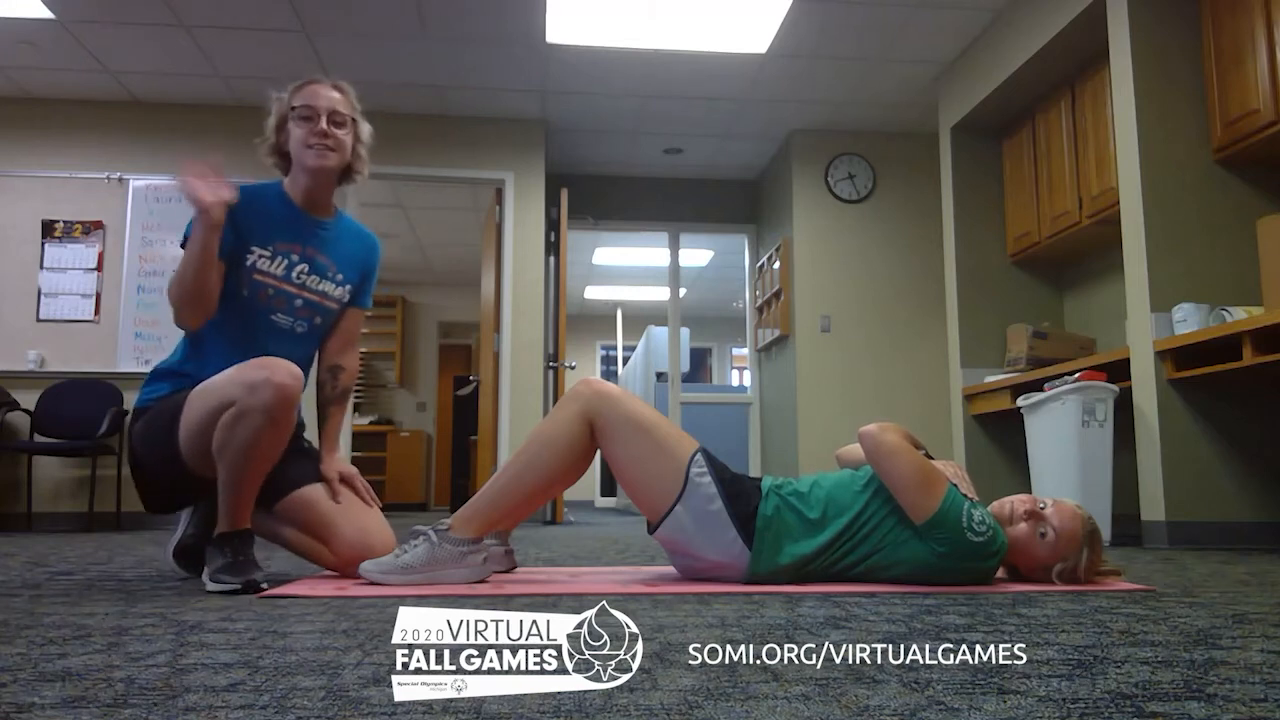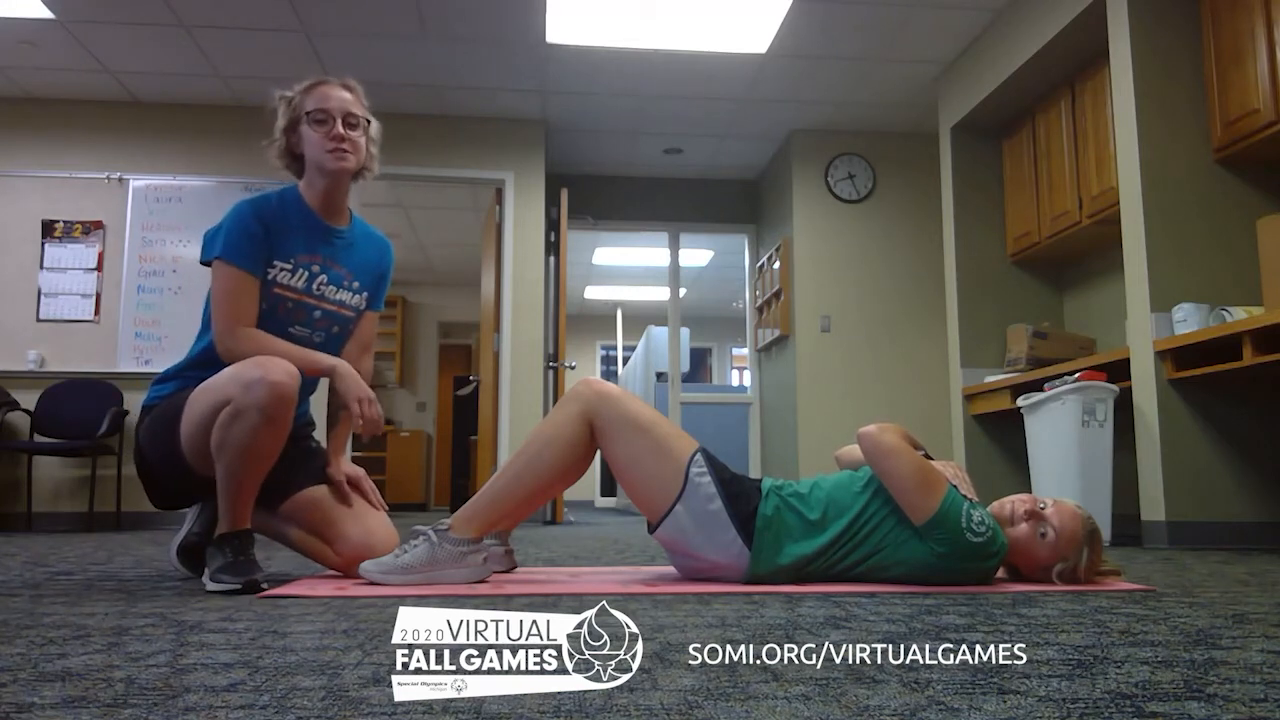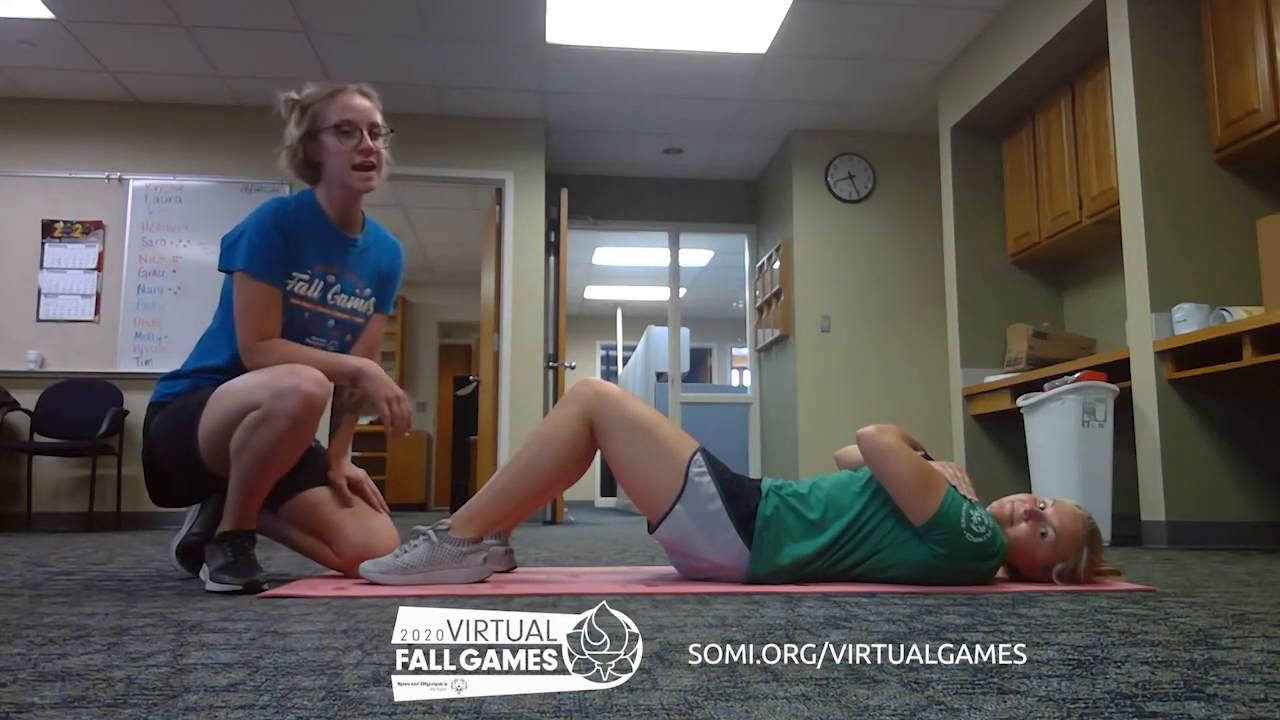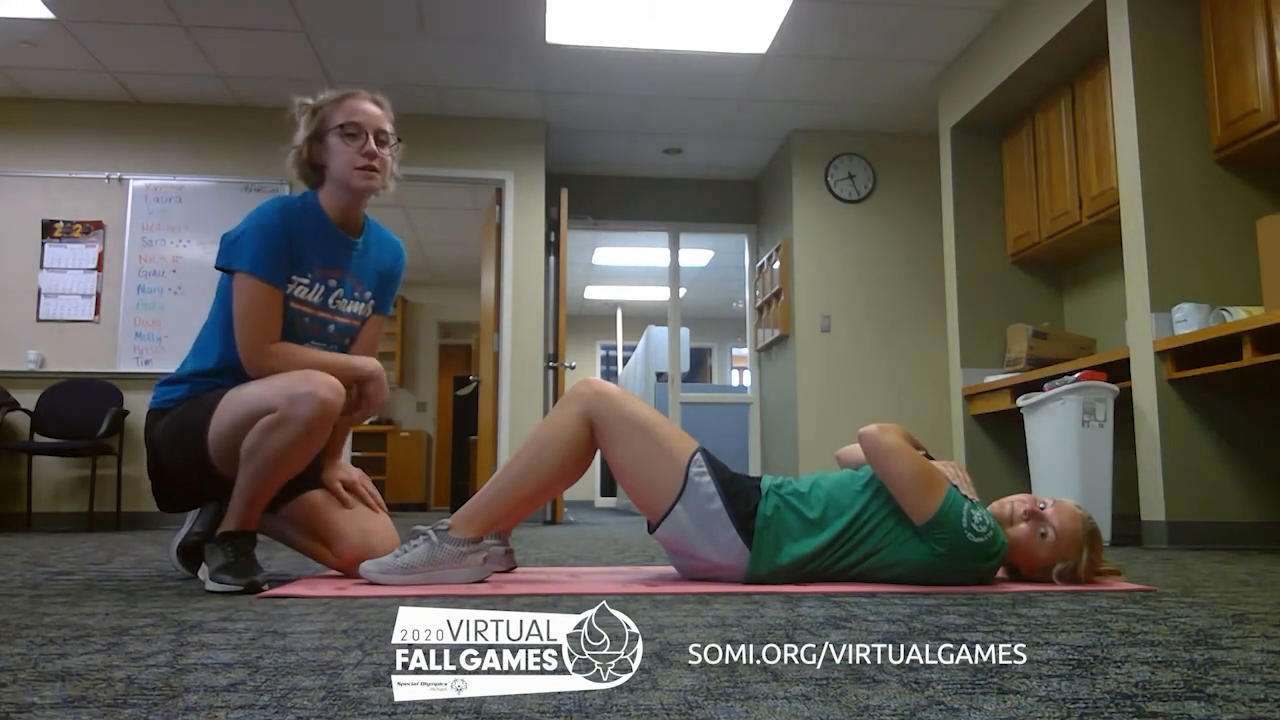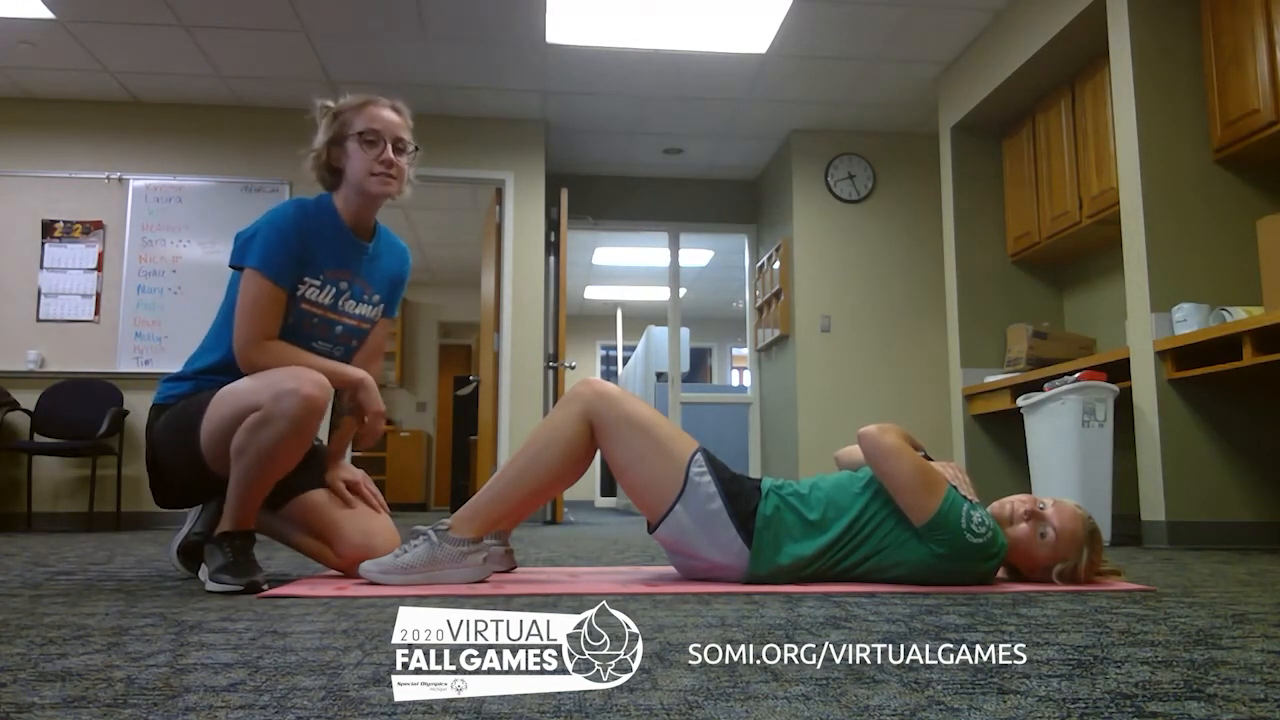
dt=1s
person 1, frame 1
left shoulder: (970, 537)
right shoulder: (970, 528)
left elbow: (875, 437)
right elbow: (854, 459)
left wrist: (924, 462)
right wrist: (932, 465)
left hip: (740, 530)
right hip: (746, 526)
left knee: (593, 396)
right knee: (599, 409)
left ankle: (455, 542)
right ankle: (473, 540)
person 1, frame 2
left shoulder: (970, 536)
right shoulder: (972, 535)
left elbow: (873, 439)
right elbow: (852, 459)
left wrist: (925, 462)
right wrist: (930, 465)
left hip: (739, 530)
right hip: (745, 530)
left knee: (593, 396)
right knee: (599, 411)
left ankle: (455, 542)
right ankle: (478, 540)
person 1, frame 3
left shoulder: (969, 537)
right shoulder: (970, 536)
left elbow: (873, 439)
right elbow: (853, 460)
left wrist: (922, 461)
right wrist: (931, 466)
left hip: (739, 530)
right hip: (745, 527)
left knee: (593, 396)
right knee: (599, 411)
left ankle: (454, 542)
right ankle: (477, 540)
person 1, frame 4
left shoulder: (970, 537)
right shoulder: (969, 535)
left elbow: (875, 438)
right elbow: (855, 458)
left wrist: (928, 464)
right wrist: (934, 465)
left hip: (739, 529)
right hip: (746, 522)
left knee: (593, 395)
right knee: (599, 409)
left ankle: (455, 541)
right ankle: (478, 540)
person 1, frame 5
left shoulder: (969, 537)
right shoulder: (968, 537)
left elbow: (873, 438)
right elbow: (851, 460)
left wrist: (925, 463)
right wrist: (931, 465)
left hip: (739, 531)
right hip: (745, 528)
left knee: (592, 396)
right knee: (599, 409)
left ankle: (455, 541)
right ankle: (478, 539)
person 2, frame 1
left shoulder: (360, 246)
right shoulder: (240, 207)
left elbow: (340, 357)
right elbow: (190, 317)
left wrist: (329, 451)
right wrist: (208, 221)
left hip: (274, 435)
right hip: (176, 416)
left knee: (370, 551)
right knee: (275, 378)
left ankle: (220, 509)
right ankle: (227, 535)
person 2, frame 2
left shoulder: (376, 250)
right shoulder: (254, 217)
left elbow: (358, 363)
right elbow: (231, 338)
left wrist: (337, 455)
right wrist: (333, 368)
left hip: (285, 434)
right hip: (186, 417)
left knee: (374, 551)
right knee: (273, 378)
left ankle: (224, 509)
right ankle: (228, 534)
person 2, frame 3
left shoulder: (384, 252)
right shoulder: (274, 223)
left elbow: (358, 369)
right elbow: (257, 351)
left wrist: (337, 457)
right wrist: (361, 369)
left hip: (282, 437)
right hip: (191, 418)
left knee: (375, 550)
right knee: (301, 387)
left ankle: (228, 508)
right ankle: (228, 531)
person 2, frame 4
left shoulder: (386, 253)
right shoulder: (274, 223)
left elbow: (359, 372)
right elbow: (259, 356)
left wrist: (332, 458)
right wrist: (365, 369)
left hip: (289, 435)
right hip: (192, 420)
left knee: (374, 551)
right knee: (316, 392)
left ankle: (229, 509)
right ankle: (228, 534)
person 2, frame 5
left shoulder: (394, 258)
right shoulder: (290, 224)
left elbow: (364, 371)
right elbow: (252, 352)
left wrist: (336, 458)
right wrist: (354, 380)
left hip: (283, 435)
right hip: (194, 417)
left knee: (375, 551)
right knee: (304, 389)
left ankle: (228, 509)
right ankle: (227, 534)
